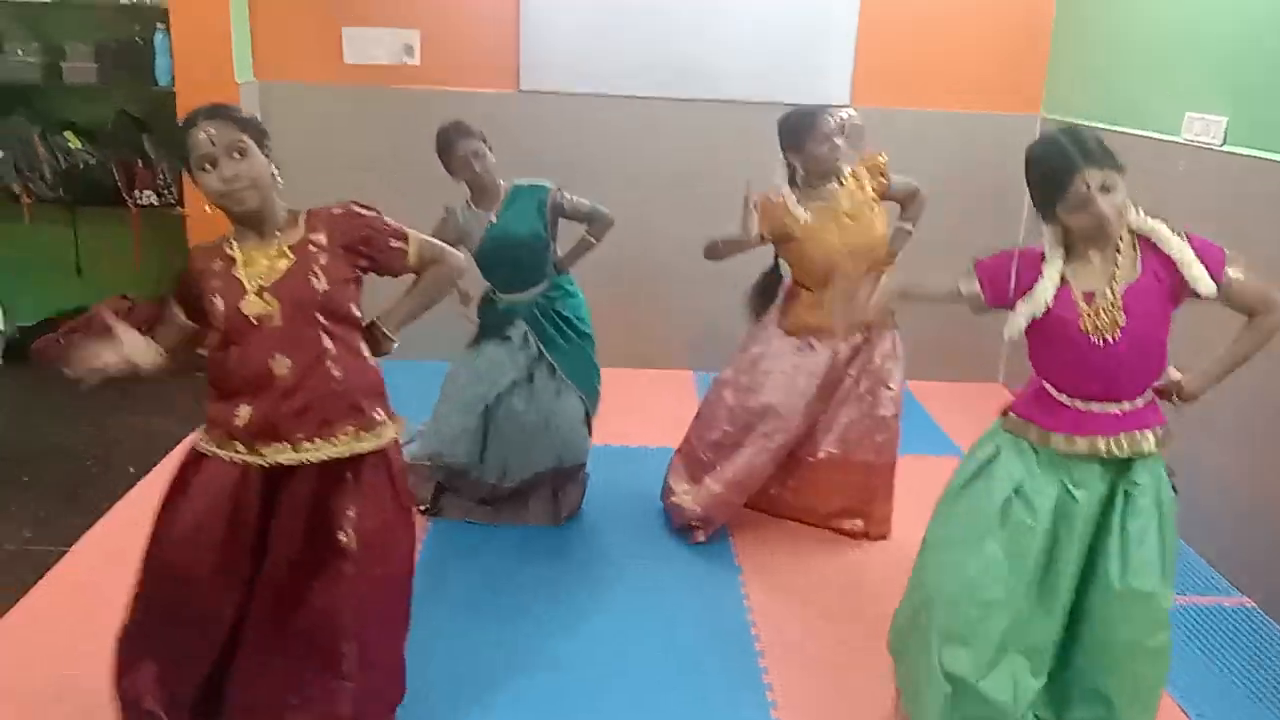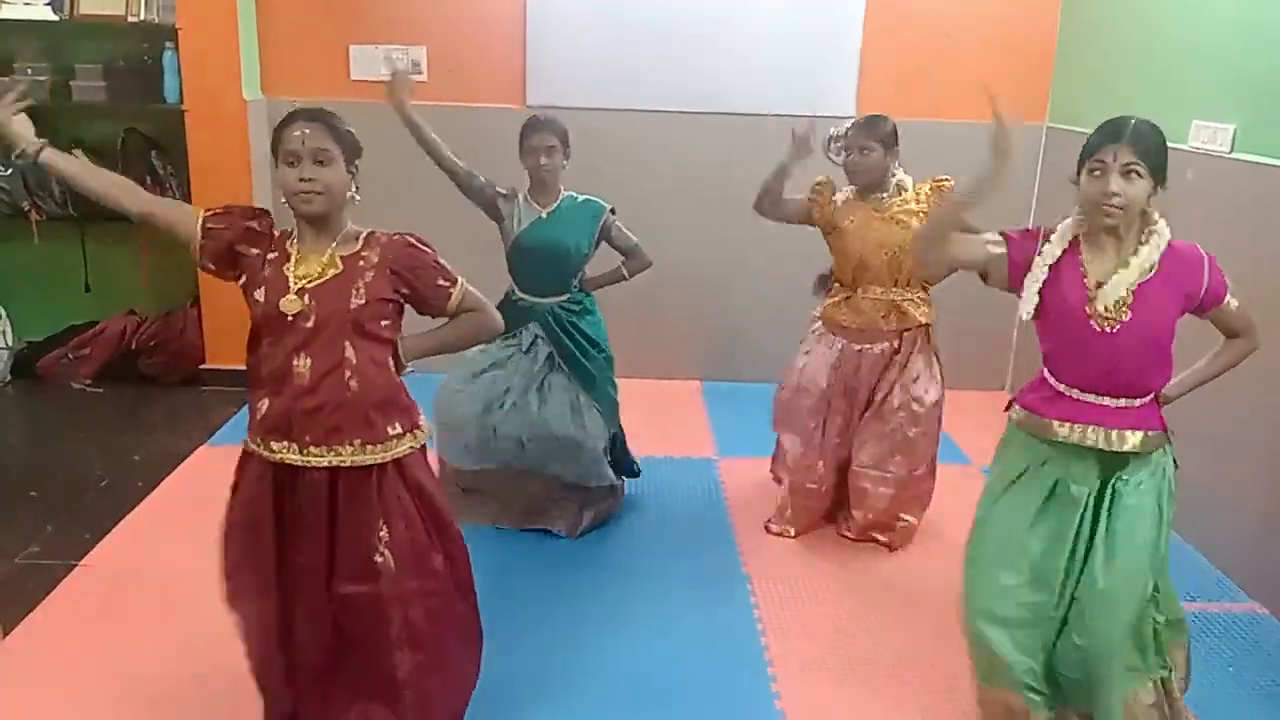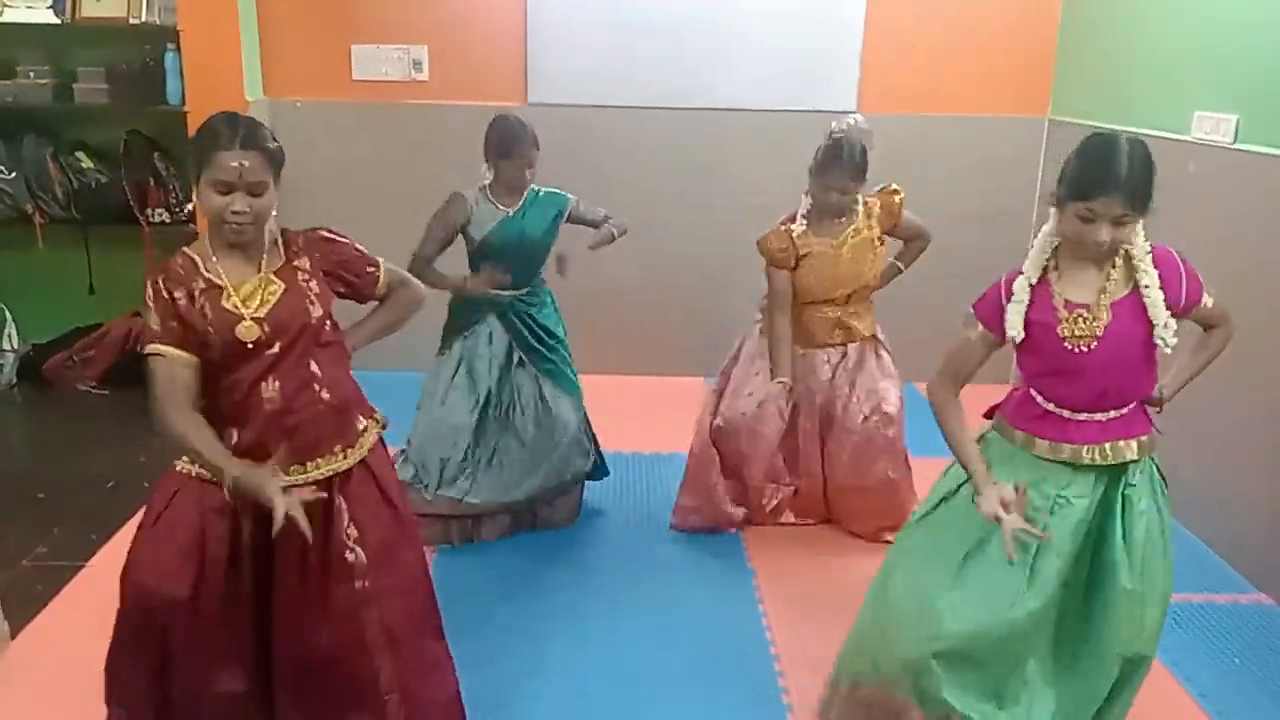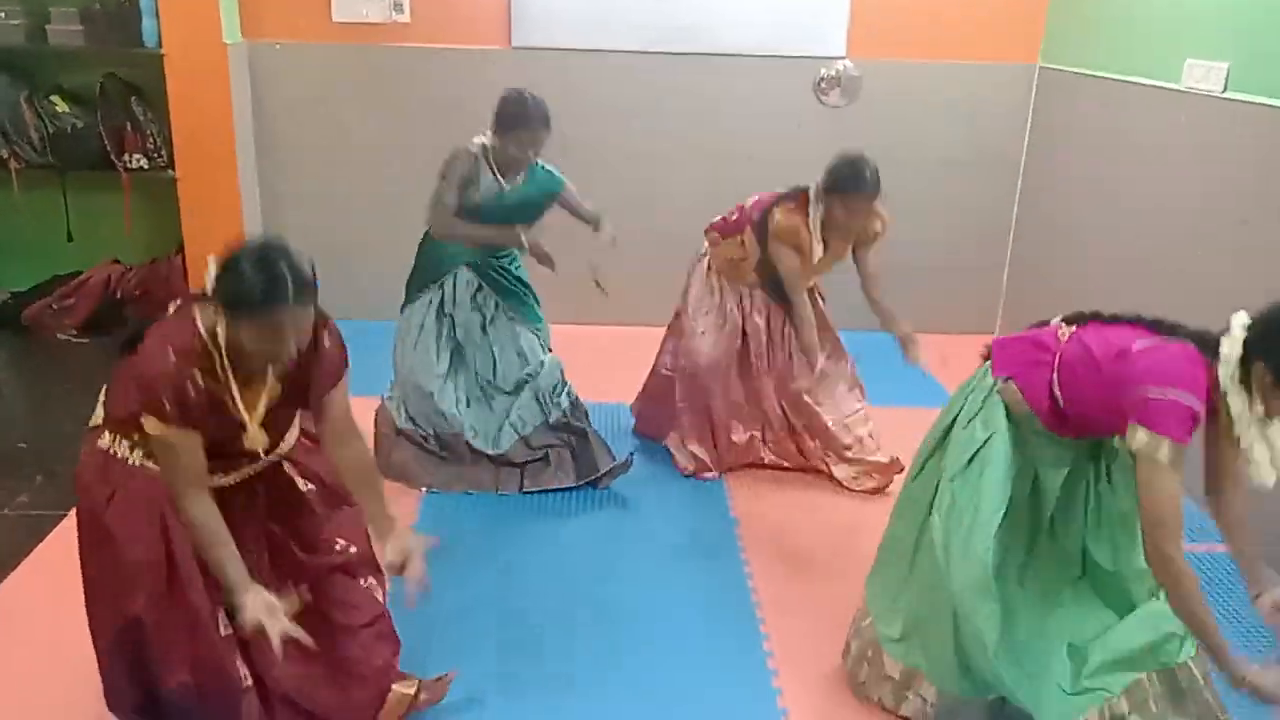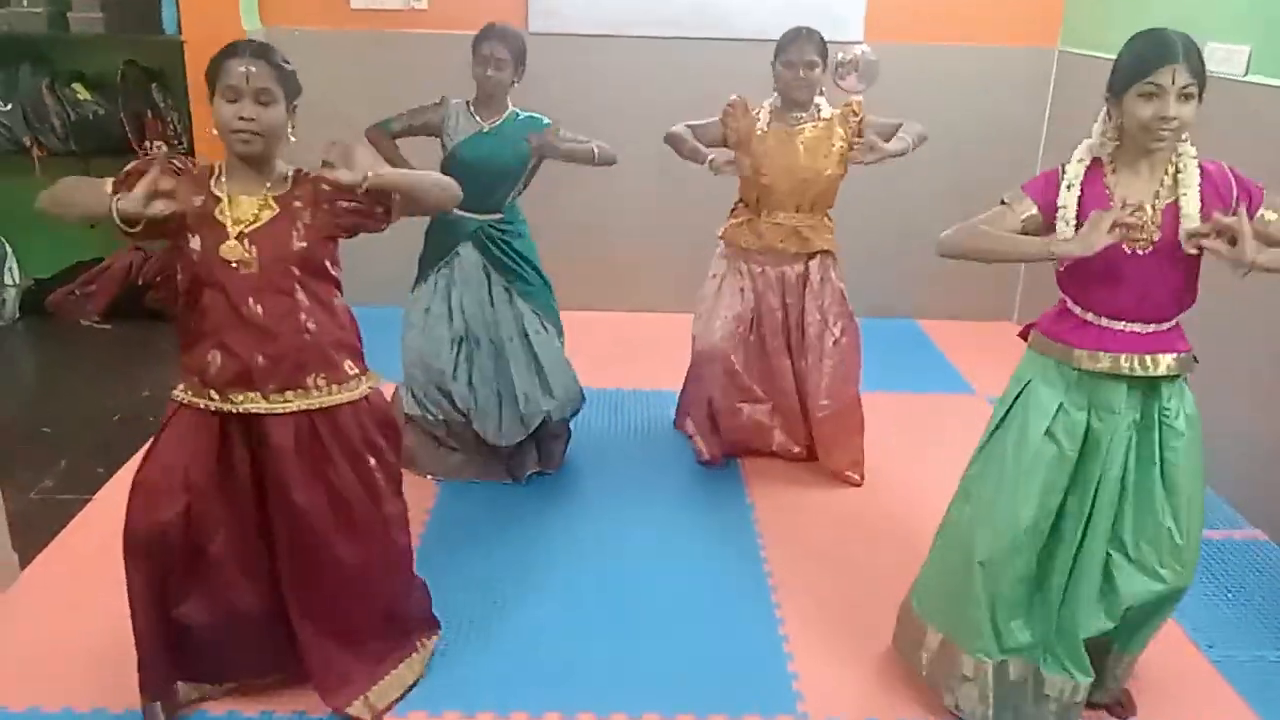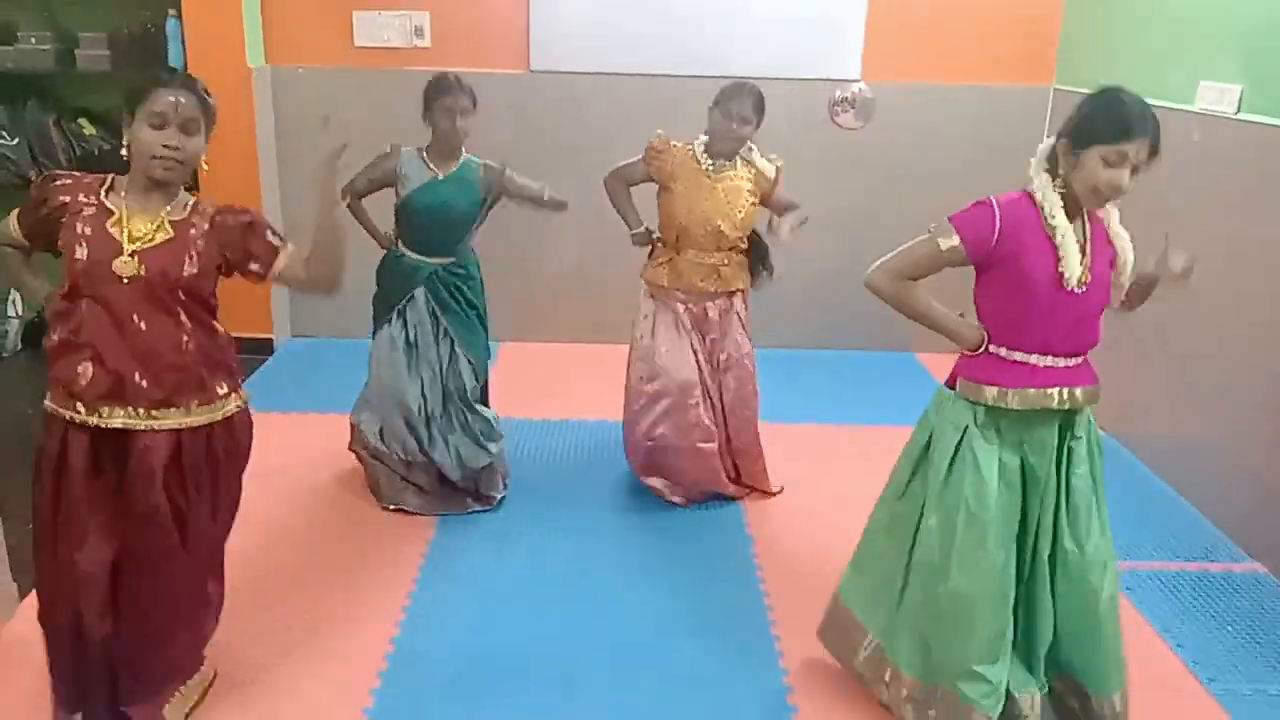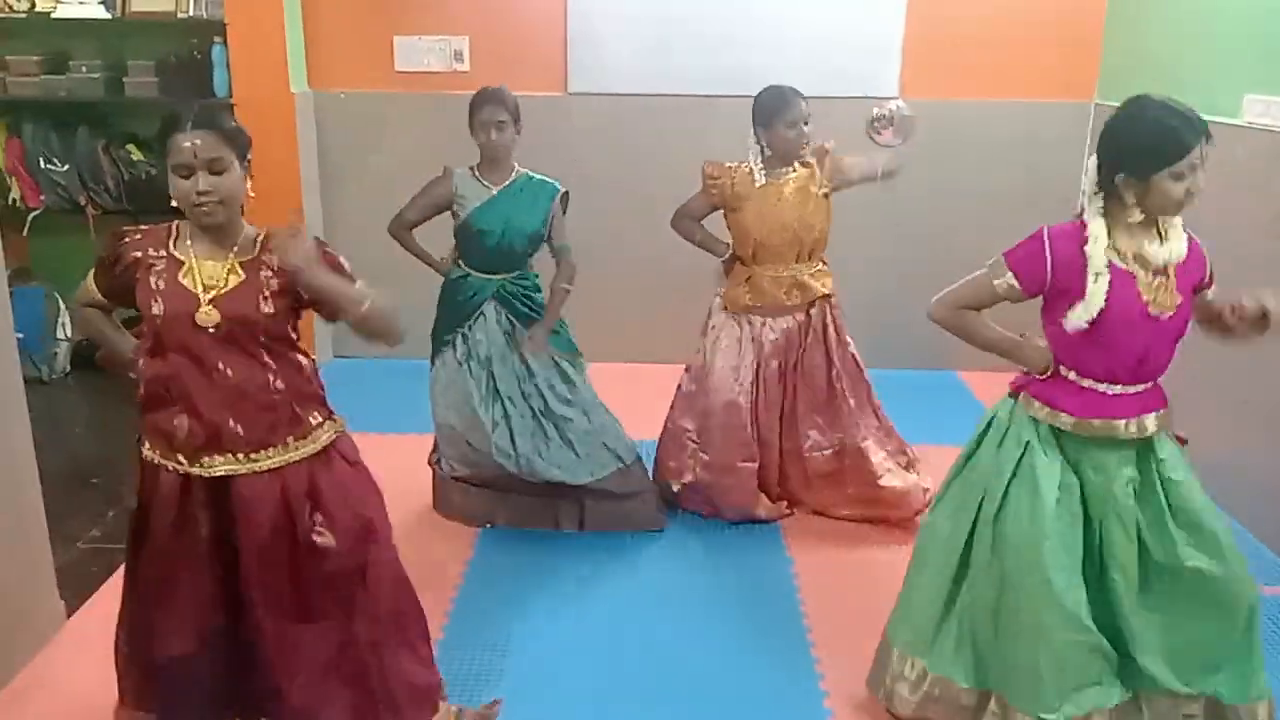
dt=0.7s
person 1, frame 1
left shoulder: (341, 229)
right shoulder: (205, 266)
left elbow: (449, 263)
left wrist: (382, 328)
right wrist: (143, 354)
left hip: (349, 460)
right hip: (242, 465)
left knee: (346, 615)
right knee: (194, 609)
person 1, frame 2
left shoulder: (395, 255)
right shoulder: (253, 245)
left elbow: (485, 319)
right elbow: (144, 205)
left wrist: (400, 349)
left hip: (374, 468)
right hip: (278, 469)
left knee: (389, 616)
right knee: (288, 612)
person 1, frame 3
left shoulder: (317, 256)
right shoulder: (175, 288)
left elbow: (406, 293)
right elbow: (174, 412)
left wrist: (335, 355)
right wrist: (252, 482)
left hip: (342, 474)
right hip: (225, 483)
left knee: (361, 625)
person 1, frame 4
left shoulder: (316, 338)
right shoulder: (174, 360)
left elbow: (341, 439)
right elbow: (190, 495)
left wrist: (386, 533)
right wrist: (242, 592)
left hip: (264, 454)
right hip: (149, 471)
left knee: (335, 557)
right knee: (165, 615)
person 1, frame 5
left shoulder: (326, 191)
right shoulder: (177, 190)
left elbow: (448, 195)
right elbow: (56, 198)
left wrist: (383, 178)
right wrist: (130, 210)
left hip: (324, 409)
right hip: (216, 414)
left knee: (350, 546)
right knee: (166, 540)
left ankle: (371, 657)
person 1, frame 6
left shoulder: (221, 227)
right shoulder: (68, 198)
left elbow: (323, 277)
left wrist: (328, 185)
left hip: (191, 428)
right hip: (90, 428)
left knee: (176, 567)
right knee: (83, 570)
person 1, frame 7
left shoulder: (290, 254)
right shoulder: (139, 252)
left elbow: (389, 327)
right elbow: (87, 307)
left wrist: (317, 281)
right wrist: (139, 357)
left hip: (294, 463)
right hip: (188, 476)
left knee: (343, 593)
right knee: (188, 612)
person 2, frame 1
left shoulder: (1176, 255)
right shoulder: (1027, 273)
right elbow: (920, 290)
left wrist: (1200, 380)
right wrist: (878, 297)
left hip: (1129, 470)
right hip: (1033, 460)
left knee: (1128, 626)
right knee: (960, 596)
person 2, frame 2
left shoulder: (1186, 266)
right shoulder: (1039, 254)
left elbow: (1245, 337)
right elbow: (925, 256)
left wrist: (1172, 387)
right wrist: (987, 181)
left hip: (1131, 469)
right hip: (1041, 454)
left knee: (1105, 617)
right knee: (1006, 597)
person 2, frame 3
left shoulder: (1166, 274)
right shoulder: (1019, 288)
left elbow: (1221, 325)
right elbow: (944, 387)
left wrist: (1172, 386)
right wrist: (983, 478)
left hip: (1123, 475)
right hip: (1026, 461)
left knee: (1115, 633)
right knee: (945, 603)
person 2, frame 4
left shoulder: (1222, 381)
right shoulder: (1172, 392)
left elbow: (1223, 490)
right elbow: (1164, 555)
right wrist: (1232, 666)
left hip: (1080, 428)
right hip: (1009, 417)
left knee: (1122, 555)
right knee: (966, 566)
person 2, frame 5
left shoulder: (1216, 187)
right shoulder: (1068, 182)
right elbow: (955, 241)
right wrist: (1071, 246)
left hip: (1157, 398)
right hip: (1061, 382)
left knee: (1150, 555)
right knee: (1005, 530)
person 2, frame 6
left shoulder: (1108, 232)
right shoulder: (1000, 218)
right elbow: (884, 277)
left wrist: (1156, 277)
right wrist: (963, 330)
left hip: (1066, 431)
right hip: (985, 426)
left knee: (1075, 581)
right knee: (967, 581)
person 2, frame 7
left shoulder: (1186, 252)
right shoulder: (1059, 249)
left elbow: (1213, 319)
right elbow: (946, 308)
right wrist: (1031, 353)
left hip: (1141, 451)
right hip: (1049, 448)
left knee: (1213, 586)
right knee: (1045, 608)
person 3, frame 1
left shoulder: (538, 196)
right shoulder: (458, 221)
left elbow: (602, 219)
left wrist: (565, 263)
left hip: (556, 316)
right hip: (503, 322)
left knee: (560, 415)
right knee: (469, 406)
left ankle: (551, 490)
right ankle: (481, 487)
person 3, frame 2
left shoulder: (591, 213)
right shoulder: (504, 205)
left elbow: (641, 259)
right elbow: (453, 166)
left wrist: (588, 282)
right wrist: (406, 112)
left hip: (572, 330)
right hip: (520, 329)
left knee: (575, 425)
right knee: (463, 402)
left ankle: (583, 501)
right ankle: (504, 492)
person 3, frame 3
left shoulder: (552, 204)
right shoulder: (465, 206)
left elbow: (616, 226)
right elbow: (419, 265)
left wrist: (581, 243)
right wrist: (465, 285)
left hip: (534, 321)
right hip: (477, 326)
left knee: (554, 418)
right knee: (456, 421)
left ankle: (549, 503)
right ankle: (456, 506)
person 3, frame 4
left shoulder: (545, 180)
right shoulder: (466, 162)
left elbow: (595, 221)
right elbow: (440, 225)
left wrist: (605, 239)
right wrist: (512, 236)
left hip: (497, 272)
right hip: (445, 274)
left knee: (530, 361)
right knee: (428, 372)
right ankle: (430, 452)
person 3, frame 5
left shoulder: (532, 129)
right shoulder: (447, 114)
left elbow: (605, 154)
right elbow: (378, 133)
left wrist: (558, 150)
left hip: (503, 247)
right hip: (449, 244)
left knee: (522, 348)
right knee: (436, 350)
left ankle: (518, 443)
right ankle: (446, 443)
person 3, frame 6
left shoulder: (485, 176)
right shoulder: (401, 163)
left elbow: (556, 202)
right elbow: (351, 192)
left wrist: (502, 185)
right wrist: (381, 238)
left hip: (455, 290)
right hip: (403, 287)
left knee: (457, 386)
right knee: (399, 386)
left ankle: (465, 472)
right ankle: (405, 476)
person 3, frame 7
left shoulder: (545, 191)
right shoulder: (455, 185)
left elbow: (566, 262)
right elbow: (399, 226)
left wrist: (545, 325)
right wrist: (439, 264)
left hip: (525, 307)
right hip: (468, 310)
left knee: (559, 402)
right knee: (467, 415)
left ankle: (579, 501)
right ankle: (479, 501)
person 4, frame 1
left shoulder: (868, 181)
right shoulder: (780, 212)
left elbow: (916, 196)
right elbow: (713, 251)
left wrist: (900, 239)
right wrist: (743, 238)
left hip: (867, 332)
right hip: (803, 334)
left knee: (865, 430)
right knee: (750, 410)
left ankle: (847, 510)
right ankle: (700, 500)
person 4, frame 2
left shoulder: (925, 200)
right shoulder: (832, 204)
right elbow: (765, 206)
right wrist: (790, 162)
left hip: (904, 341)
right hip: (841, 336)
left knee: (897, 433)
right knee: (805, 415)
left ankle: (878, 518)
right ankle: (803, 508)
person 4, frame 3
left shoulder: (879, 214)
right shoulder: (787, 238)
left elbow: (921, 236)
right elbow: (778, 315)
left wrist: (888, 274)
right wrist: (787, 377)
left hip: (855, 348)
right hip: (789, 344)
left knee: (873, 435)
right knee: (745, 422)
left ankle: (864, 512)
right ankle: (744, 502)
person 4, frame 4
left shoulder: (863, 223)
right shoulder: (786, 223)
left elbow: (872, 283)
right elbow: (796, 296)
left wrist: (897, 328)
right wrist: (813, 358)
left hip: (788, 282)
right hip: (728, 280)
left knee: (830, 366)
right knee: (707, 361)
right ankle: (702, 446)
person 4, frame 5
left shoulder: (844, 124)
right shoulder: (747, 122)
left elbow: (914, 131)
right elbow: (677, 135)
left wrist: (886, 150)
right wrist: (717, 161)
left hip: (811, 263)
right hip: (746, 257)
left knee: (825, 358)
right knee: (718, 346)
left ankle: (810, 440)
right ankle: (720, 435)
person 4, frame 6
left shoulder: (757, 175)
right shoulder: (671, 159)
left elbow: (794, 210)
right elbow: (614, 179)
left wrist: (785, 225)
right wrist: (637, 228)
left hip: (726, 300)
right hip: (670, 295)
left knee: (733, 391)
right knee: (671, 388)
left ankle: (730, 473)
right ankle: (684, 475)
person 4, frame 7
left shoulder: (823, 171)
right shoulder: (732, 181)
left elbow: (887, 167)
right elbow: (682, 219)
left wrist: (866, 168)
right wrist: (724, 250)
left hip: (812, 312)
right hip: (746, 312)
left knee: (833, 404)
right knee: (728, 403)
right ankle: (734, 493)
